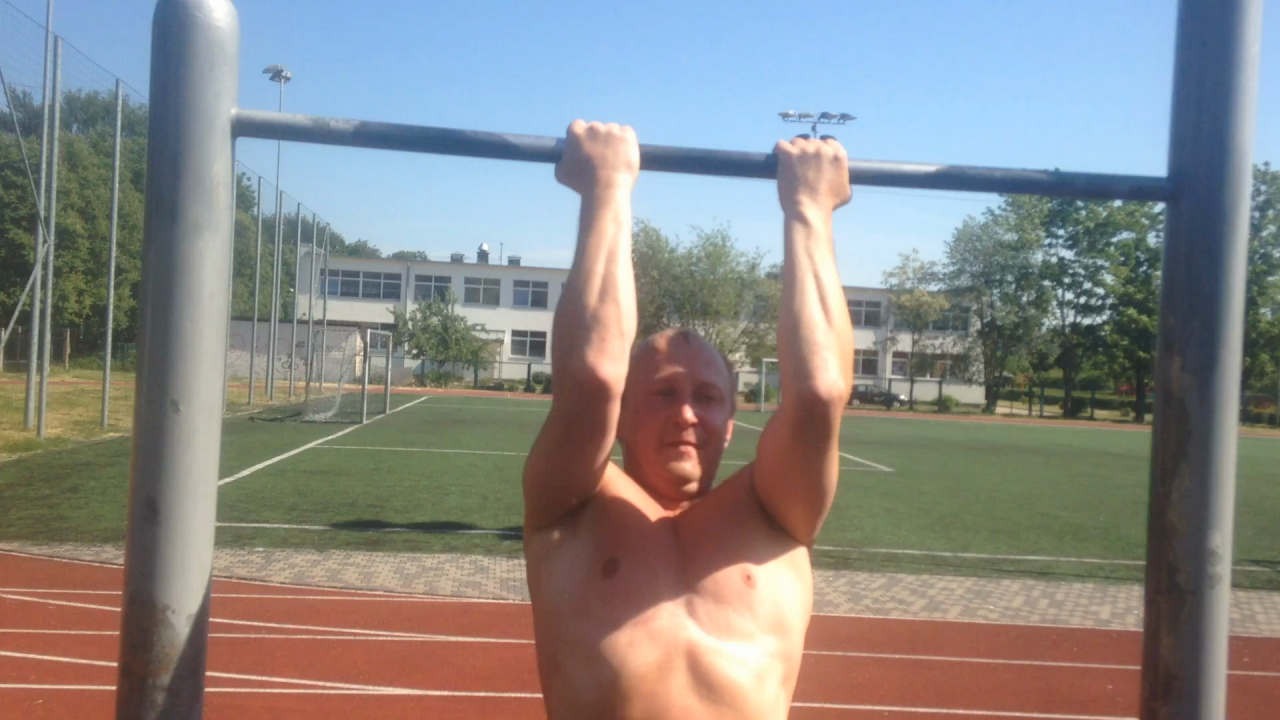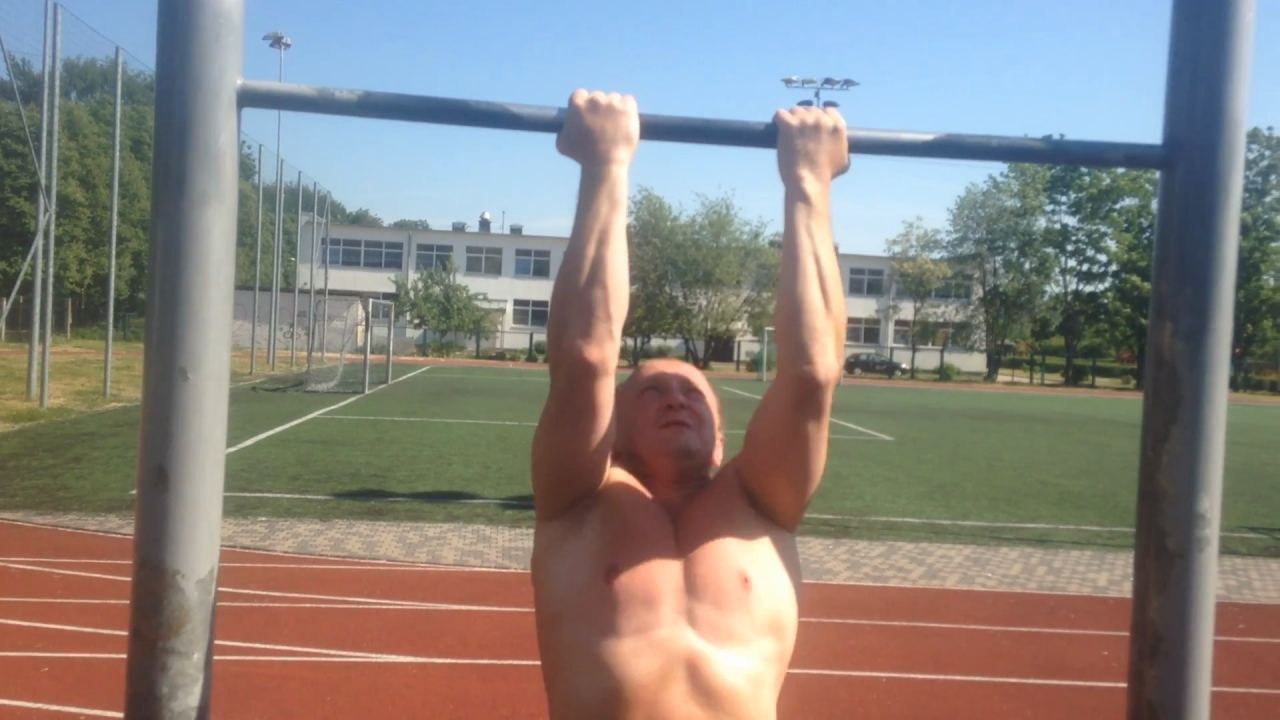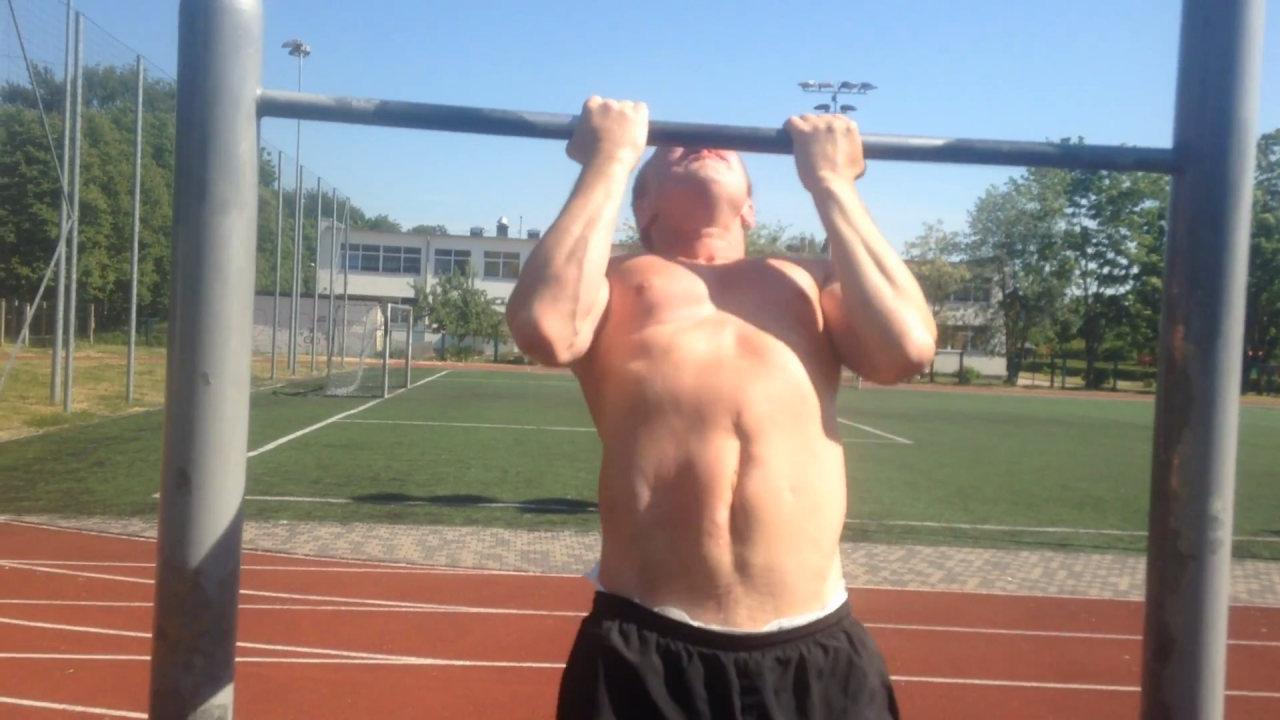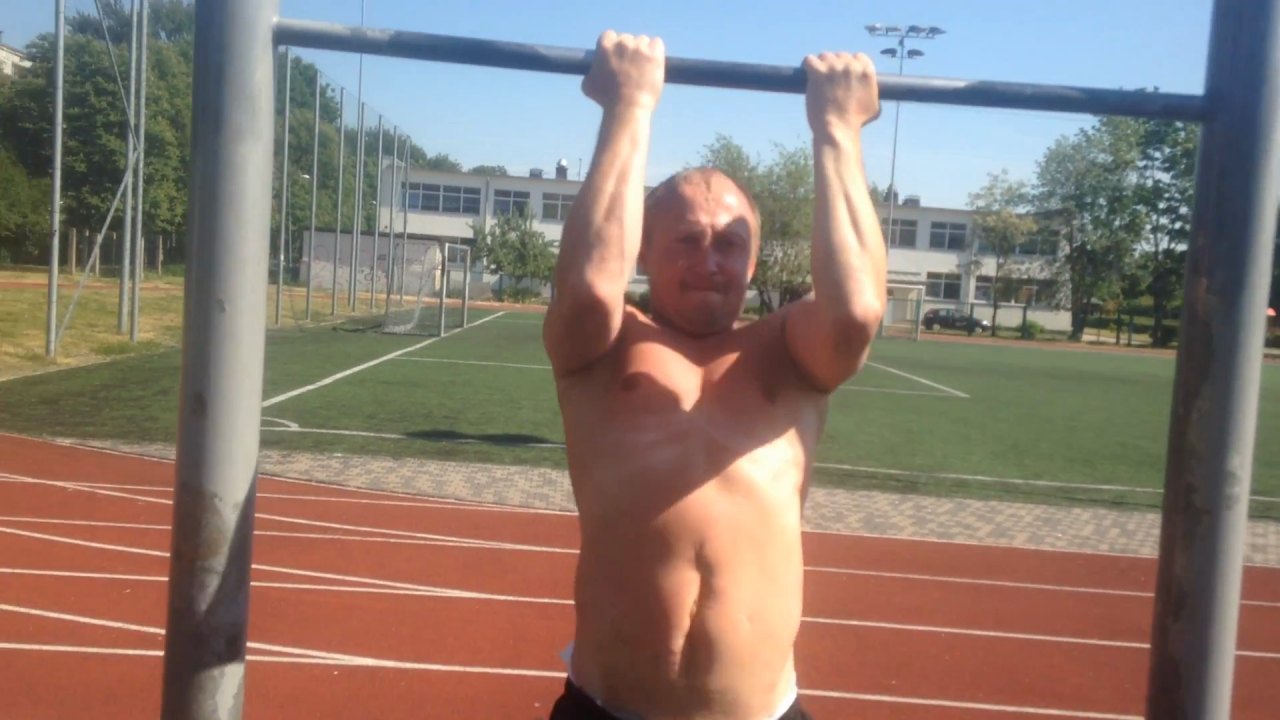
dt=1s
person 1, frame 1
left shoulder: (771, 522)
right shoulder: (577, 513)
left elbow: (822, 389)
right elbow: (591, 376)
left wrist: (808, 207)
right wrist: (606, 189)
person 1, frame 2
left shoulder: (756, 510)
right shoulder: (582, 506)
left elbow: (814, 369)
right elbow: (585, 355)
left wrist: (808, 183)
right wrist: (607, 166)
person 1, frame 3
left shoulder: (812, 280)
right shoulder: (613, 281)
left elbow: (907, 347)
right elbow: (545, 328)
left wrist: (831, 182)
right wrist: (609, 161)
person 1, frame 4
left shoulder: (787, 358)
right shoulder: (603, 356)
left elbow: (857, 306)
right elbow: (592, 286)
left wrist: (837, 128)
right wrist: (631, 103)
